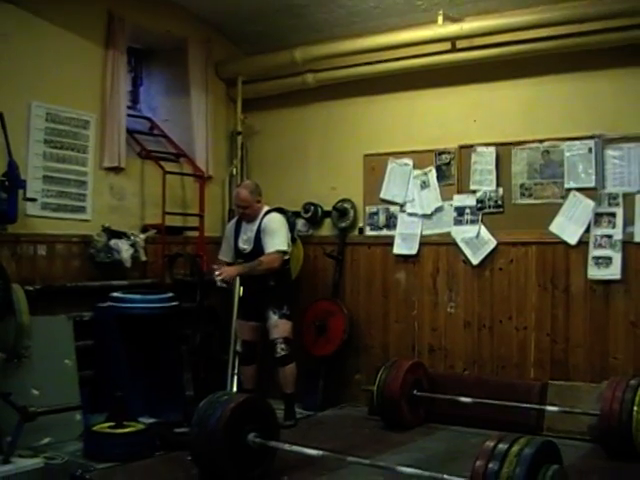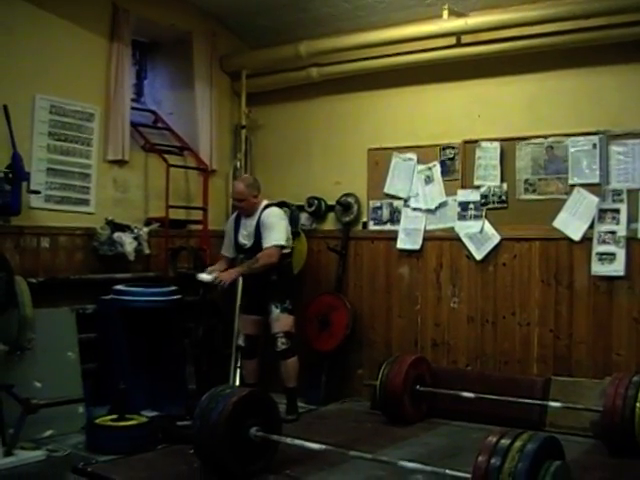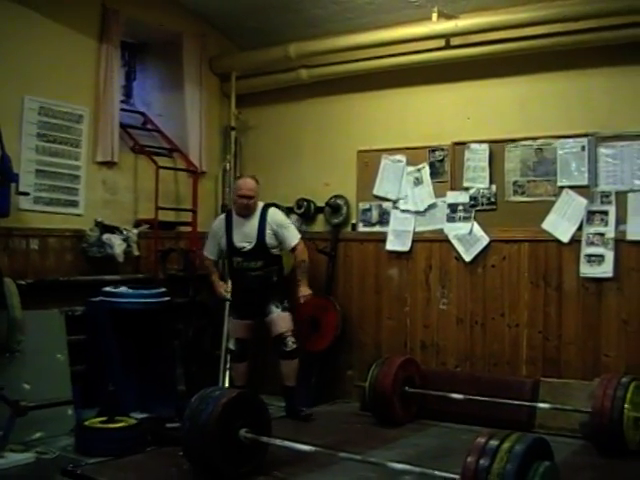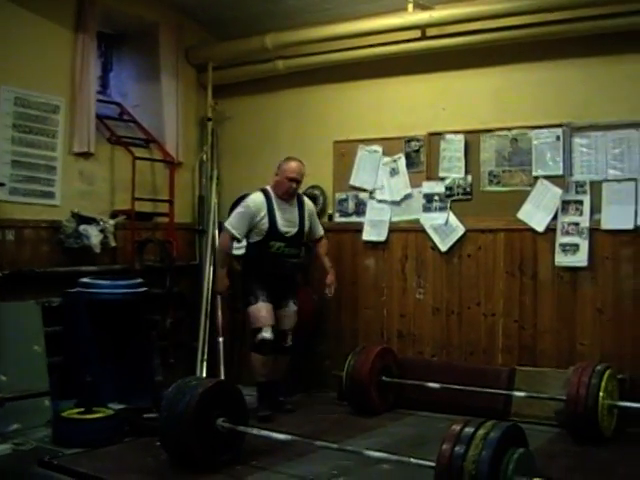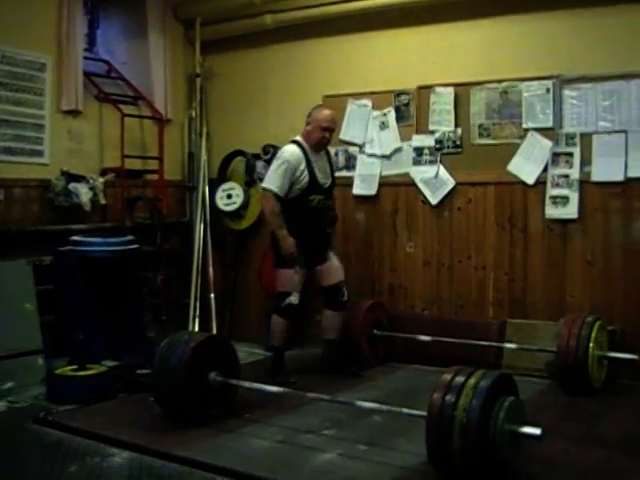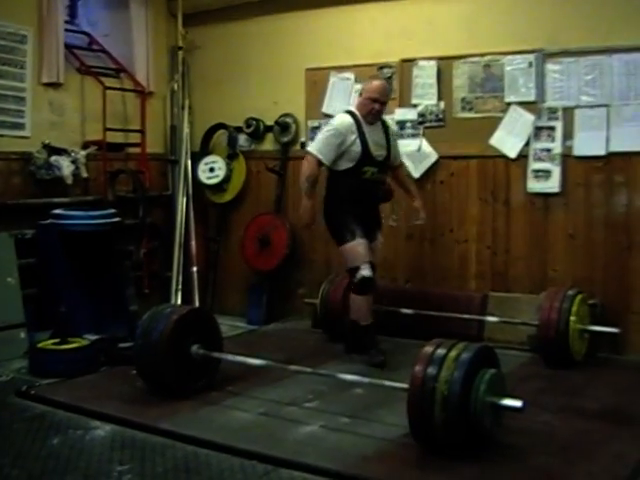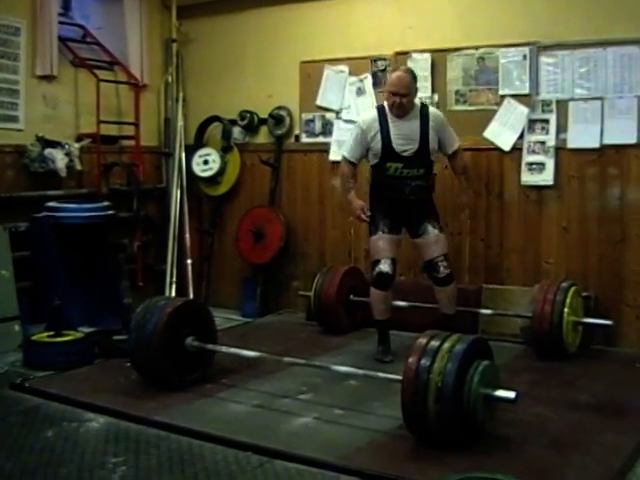
dt=0.5s
person 1, frame 1
left shoulder: (273, 221)
right shoulder: (233, 226)
left elbow: (274, 261)
right elbow: (225, 260)
left wrist: (237, 270)
right wrist: (221, 272)
left hip: (275, 293)
right hip: (250, 294)
left knee: (281, 349)
right knee: (245, 350)
left ankle: (289, 409)
person 1, frame 2
left shoulder: (273, 215)
right shoulder: (234, 221)
left elbow: (271, 256)
right elbow: (228, 257)
left wrist: (235, 272)
right wrist: (216, 269)
left hip: (277, 288)
right hip: (251, 288)
left knee: (282, 344)
right knee: (246, 344)
left ankle: (291, 403)
person 1, frame 3
left shoulder: (273, 216)
right shoulder: (221, 223)
left elbow: (298, 249)
right elbow: (209, 259)
left wrist: (303, 283)
right wrist: (217, 282)
left hip: (272, 290)
right hip: (241, 292)
left knee: (286, 342)
right knee: (238, 347)
left ankle: (291, 402)
person 1, frame 4
left shoulder: (305, 205)
right shoulder: (256, 202)
left elbow: (319, 240)
right elbow: (227, 237)
left wrist: (329, 270)
right wrist: (222, 272)
left hip: (287, 282)
right hip: (258, 280)
left knee: (284, 341)
right knee: (264, 337)
left ankle: (275, 393)
right ankle: (262, 395)
person 1, frame 5
left shoulder: (327, 155)
right shoulder: (291, 155)
right elbow: (268, 197)
left wrist: (331, 220)
right wrist: (282, 236)
left hip: (319, 237)
right hip: (292, 239)
left knee: (338, 294)
right knee: (289, 302)
left ankle: (334, 355)
right ankle: (276, 364)
person 1, frame 6
left shoulder: (385, 128)
right shoulder: (342, 125)
left elbow: (396, 167)
right elbow: (311, 161)
left wrist: (415, 196)
right wrist: (307, 200)
left hip: (369, 210)
right hip: (344, 211)
left knee: (368, 276)
right knee: (363, 275)
left ankle: (354, 338)
right ankle: (367, 341)
person 1, frame 7
left shoulder: (432, 117)
right shoulder: (370, 121)
left elbow: (455, 154)
right elbow: (348, 161)
left wrist: (466, 189)
right wrist: (352, 195)
left hip: (421, 204)
right hip: (384, 206)
left knee: (440, 268)
right knee: (382, 272)
right ankle: (382, 340)
